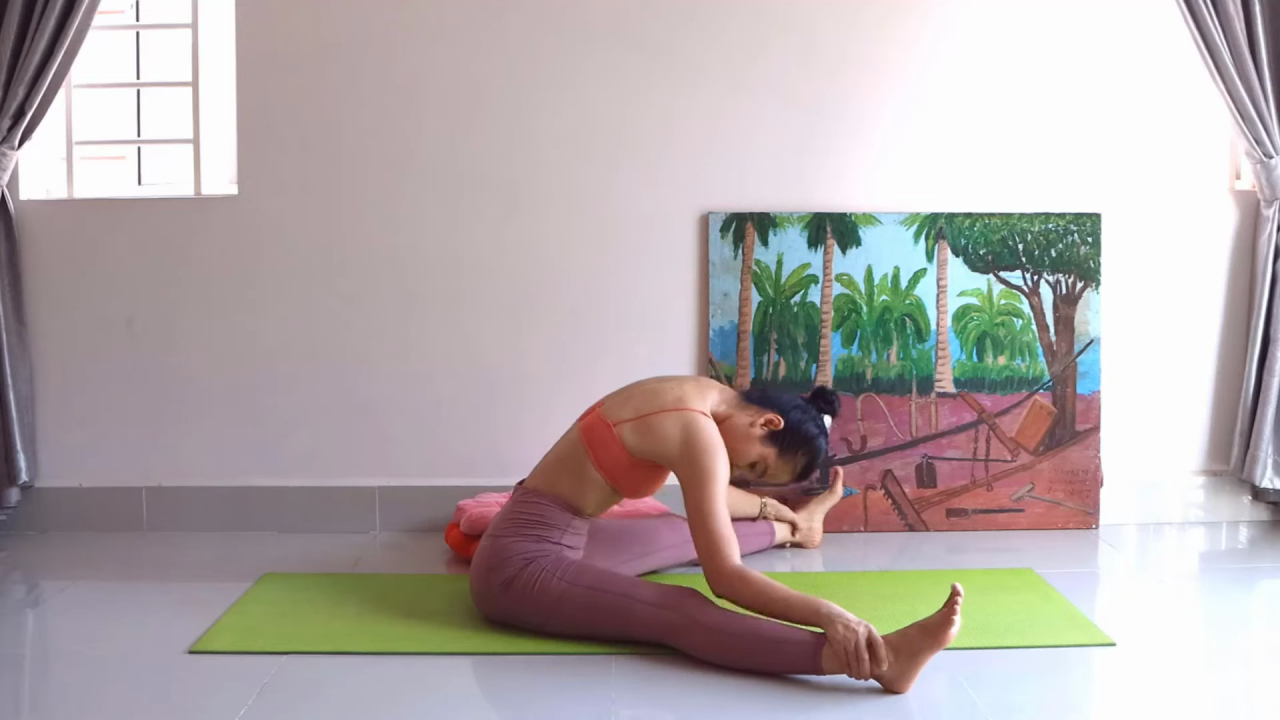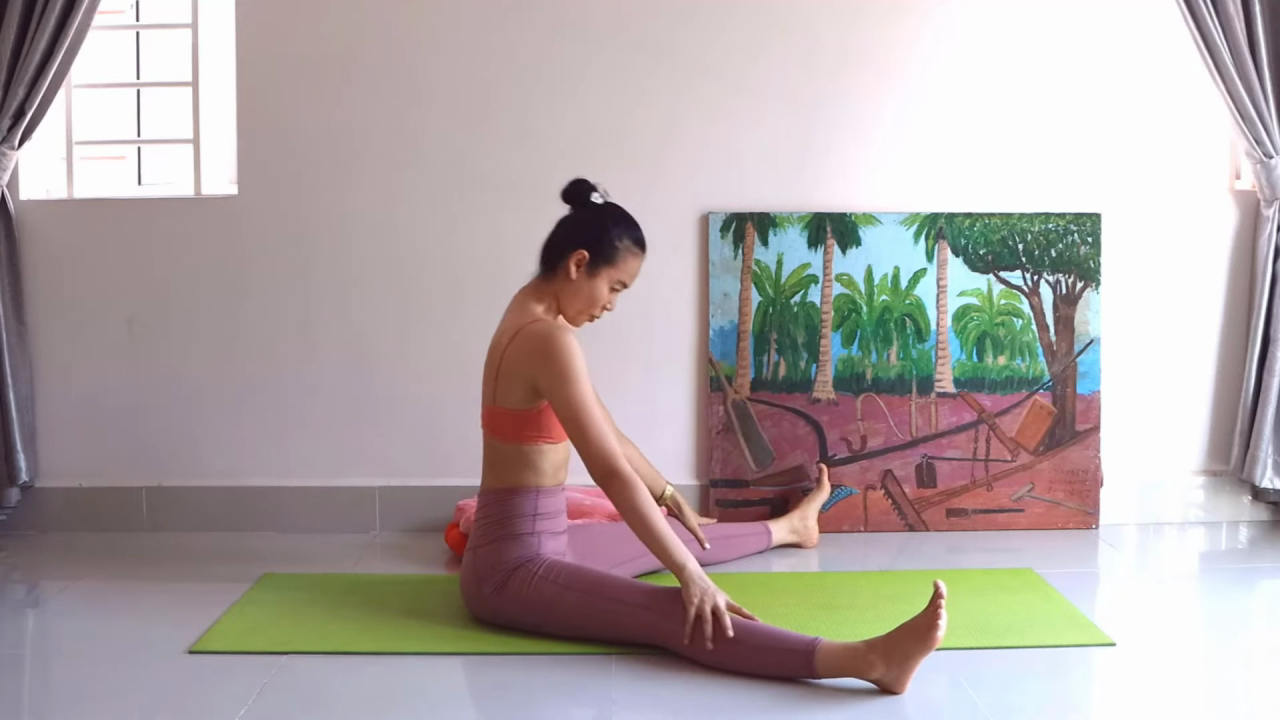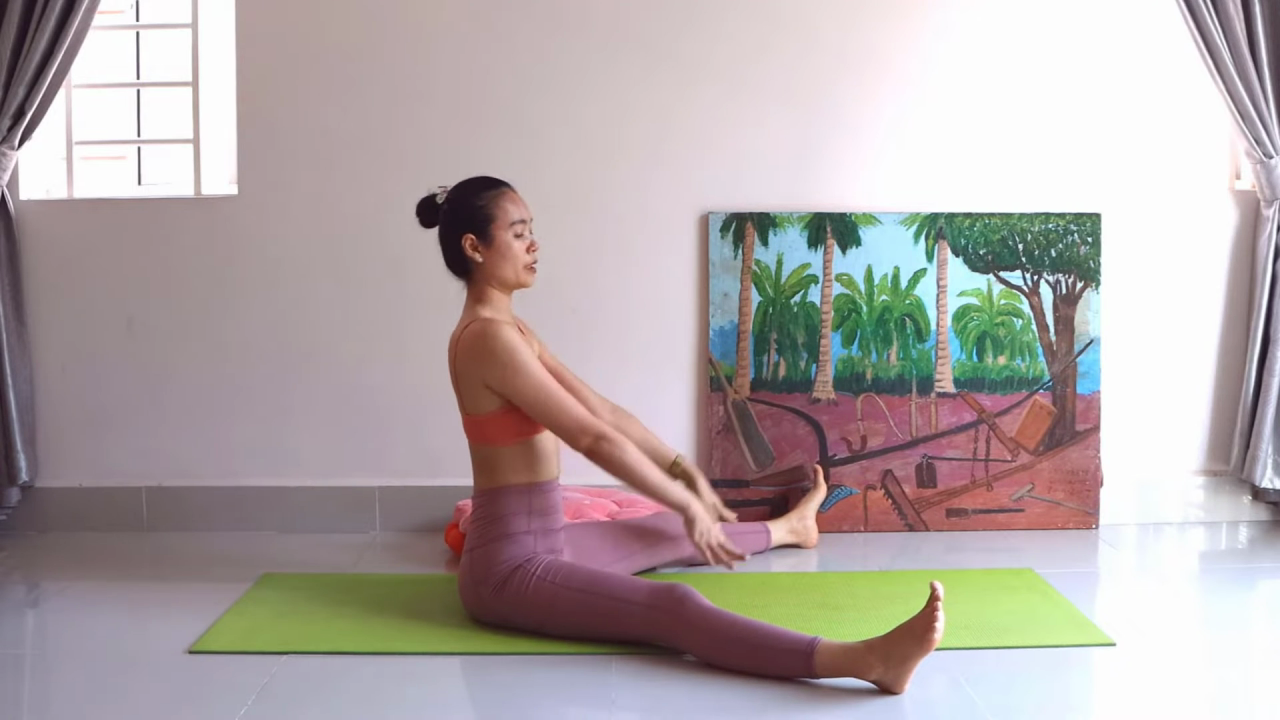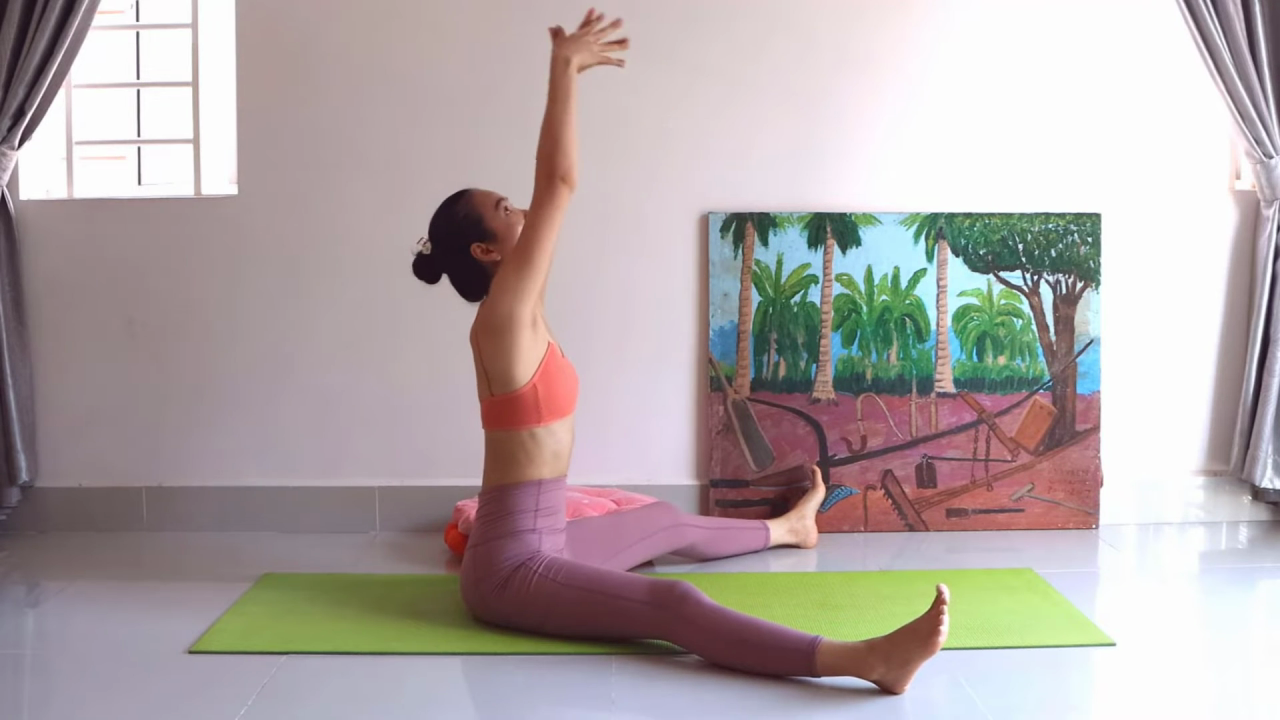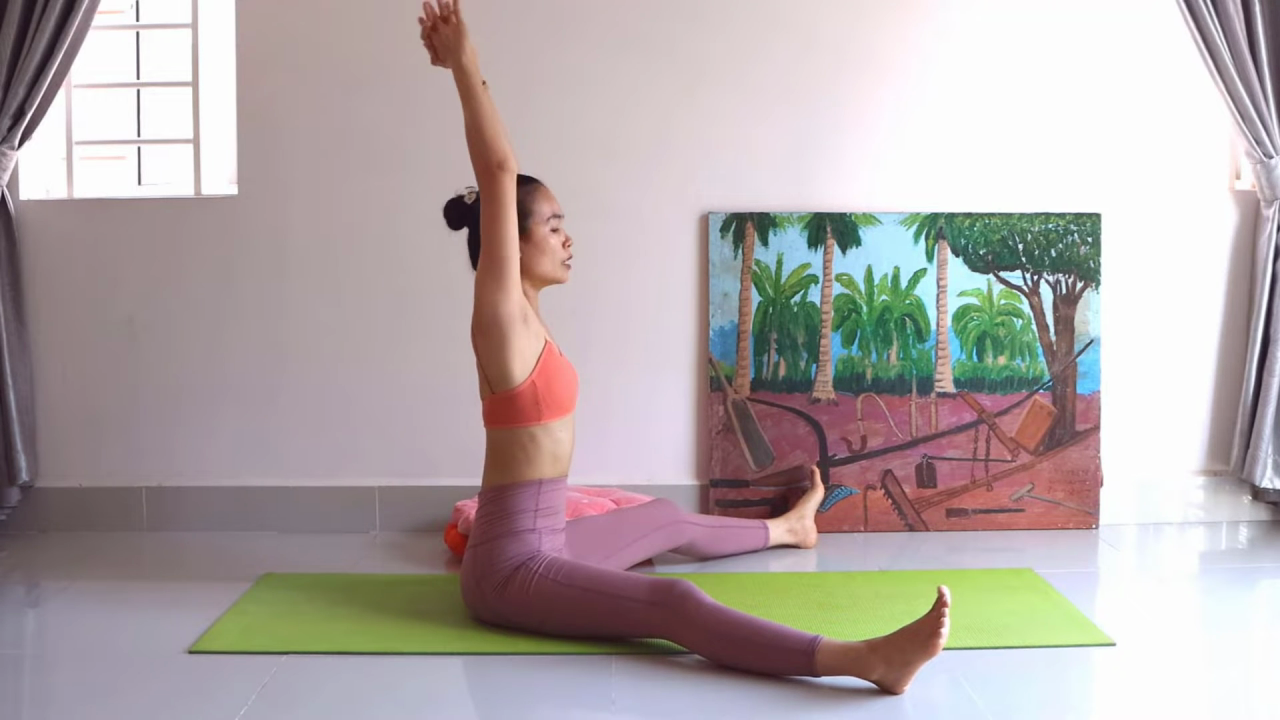
dt=1s
person 1, frame 1
left shoulder: (701, 397)
right shoulder: (700, 434)
left elbow: (707, 496)
right elbow: (724, 576)
left wrist: (766, 507)
right wrist: (828, 615)
left hip: (551, 541)
right hip: (519, 565)
left knee: (690, 531)
right knee: (679, 612)
left ankle: (788, 529)
right ankle: (879, 659)
person 1, frame 2
left shoulder: (534, 319)
right shoulder: (549, 340)
left elbow: (608, 437)
right elbow: (611, 472)
left wrist: (672, 500)
right wrist: (690, 575)
left hip: (543, 540)
right hip: (511, 568)
left knee: (673, 535)
right knee: (674, 613)
left ankle: (788, 527)
right ankle: (869, 660)
person 1, frame 3
left shoulder: (508, 328)
right shoulder: (488, 338)
left elbow: (599, 407)
right elbow: (594, 438)
left wrist: (681, 468)
right wrist: (682, 501)
left hip: (537, 542)
right hip: (508, 567)
left knee: (668, 531)
right knee: (674, 606)
left ankle: (786, 528)
right ankle: (868, 660)
person 1, frame 4
left shoulder: (515, 316)
right shoulder: (504, 316)
left elbow: (554, 187)
right elbow: (560, 183)
left wrist: (568, 69)
right wrist: (563, 70)
left hip: (539, 540)
right hip: (512, 568)
left knee: (666, 522)
right knee: (676, 606)
left ankle: (784, 528)
right ankle: (866, 660)
person 1, frame 5
left shoulder: (518, 311)
right shoulder: (500, 313)
left elbow: (498, 168)
right elbow: (497, 171)
left wrist: (467, 68)
right wrist: (463, 66)
left hip: (539, 541)
right hip: (511, 566)
left knee: (664, 519)
right knee: (674, 603)
left ankle: (783, 528)
right ankle: (869, 660)
